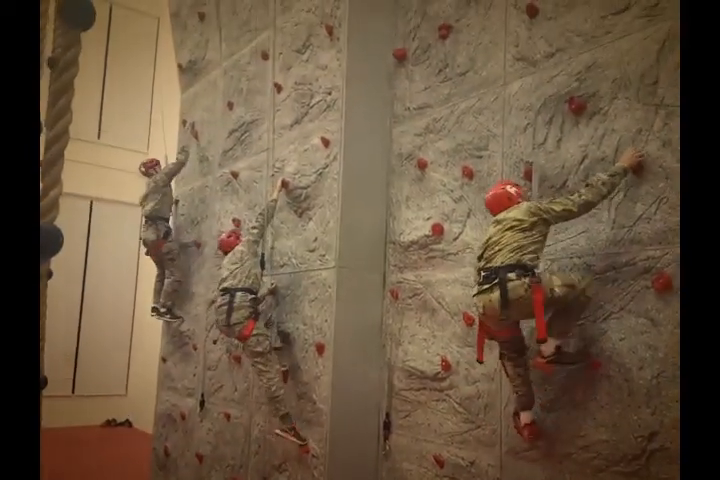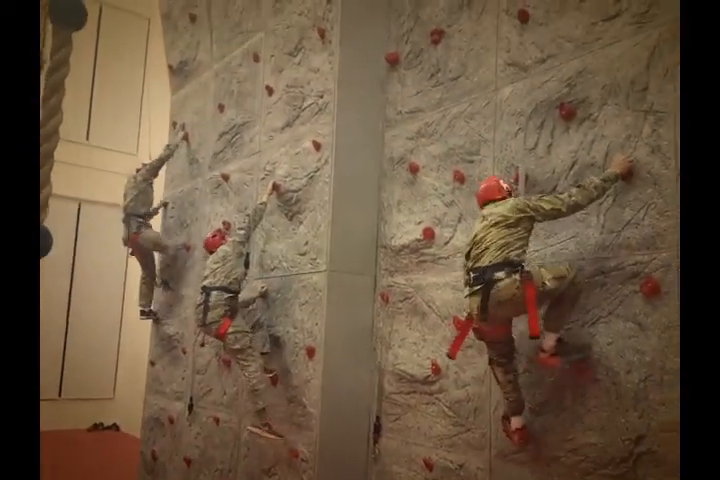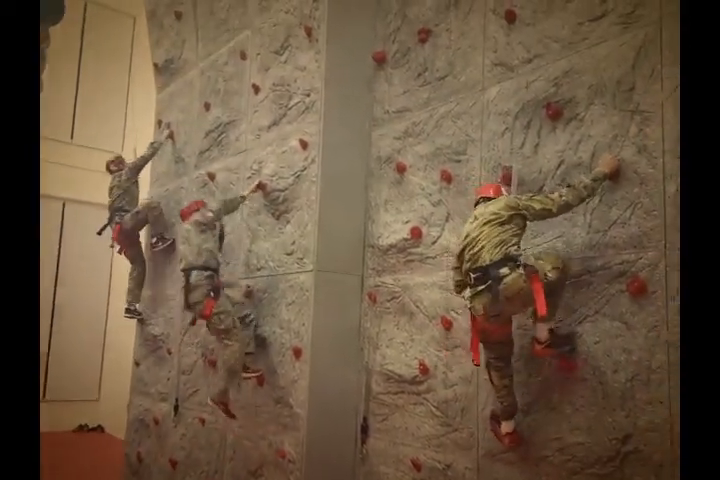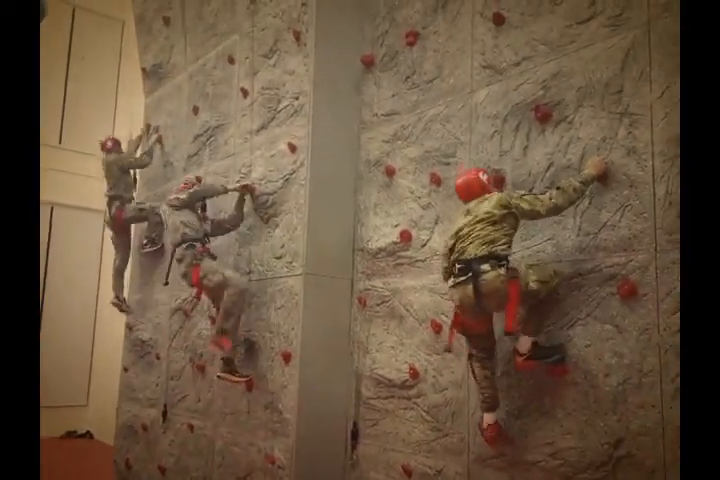
dt=0.4s
person 1, frame 1
left shoulder: (493, 230)
right shoulder: (532, 210)
right elbow: (584, 199)
right wrist: (622, 167)
left hip: (486, 301)
right hip: (516, 291)
left knee: (512, 354)
right knee: (579, 286)
left ankle: (525, 420)
right ankle: (548, 348)
person 1, frame 2
left shoulder: (479, 228)
right shoulder: (518, 206)
right elbow: (572, 200)
right wrist: (613, 173)
left hip: (479, 302)
right hip: (508, 288)
left knee: (501, 358)
right knee: (567, 276)
left ankle: (516, 424)
right ankle: (549, 344)
person 1, frame 3
left shoulder: (468, 231)
right shoulder: (508, 204)
left elbow: (458, 283)
right elbow: (563, 200)
right wrist: (601, 172)
left hip: (483, 302)
right hip: (512, 284)
left knee: (498, 360)
right knee: (556, 265)
left ankle: (507, 428)
right ankle: (543, 337)
person 1, frame 4
left shoulder: (460, 224)
right shoulder: (502, 200)
left elbow: (446, 270)
right elbow: (553, 202)
right wrist: (589, 175)
left hip: (462, 292)
right hip: (493, 281)
left knee: (481, 353)
right knee: (548, 280)
left ankle: (490, 421)
right ankle: (525, 349)
person 2, frame 1
left shoulder: (229, 263)
right shoulder: (246, 248)
right elbow: (260, 223)
left wrist: (265, 293)
right wrist: (275, 195)
left hip: (223, 315)
right hip: (240, 313)
right knee: (268, 368)
right ankle: (286, 423)
person 2, frame 2
left shoulder: (217, 261)
right shoulder: (230, 248)
right elbow: (247, 224)
left wrist: (255, 296)
right wrist: (265, 198)
left hip: (207, 311)
right hip: (217, 312)
right knee: (251, 361)
left ankle: (262, 362)
right ankle: (261, 420)
person 2, frame 3
left shoulder: (200, 235)
right shoulder: (192, 224)
right elbow: (220, 210)
right wrist: (246, 194)
left hip: (200, 288)
right hip: (203, 289)
left knee: (243, 321)
right knee: (233, 340)
left ankle: (239, 364)
right ankle: (222, 395)
person 2, frame 4
left shoulder: (202, 220)
right shoulder: (173, 203)
left elbow: (231, 223)
right elbow: (201, 191)
left wrist: (241, 198)
right wrist: (229, 188)
left hip: (202, 260)
right hip: (193, 260)
left knee: (228, 309)
right knee: (238, 284)
left ankle: (227, 365)
right ankle: (221, 335)
person 3, frame 1
left shoulder: (149, 187)
right shoulder: (159, 180)
right elbow: (179, 163)
left wrist: (170, 204)
right wrist: (184, 151)
left hip: (149, 233)
right hip: (160, 231)
left knee: (162, 271)
right knee: (174, 273)
left ankle: (157, 306)
right ankle: (165, 309)
person 3, frame 2
left shoulder: (134, 185)
right shoulder: (140, 177)
right elbow: (162, 158)
left wrist: (157, 208)
right wrist: (178, 139)
left hip: (133, 230)
right hip: (137, 228)
left knee: (148, 271)
right knee: (171, 249)
left ankle: (145, 308)
person 3, frame 3
left shoulder: (118, 181)
right shoulder: (125, 175)
right elbow: (146, 156)
left wrist: (141, 209)
right wrist: (163, 138)
left hip: (122, 227)
right hip: (124, 224)
left knee: (138, 266)
right knee: (153, 205)
left ankle: (131, 306)
right ankle: (159, 238)
person 3, frame 4
left shoulder: (112, 161)
right shoulder: (115, 159)
left elbow: (129, 152)
right elbow: (143, 161)
left wrist: (143, 136)
right wrist: (153, 140)
left hip: (115, 213)
right hip: (120, 209)
left knee: (121, 257)
right knee: (156, 210)
left ankle: (118, 296)
right ankle: (151, 241)
